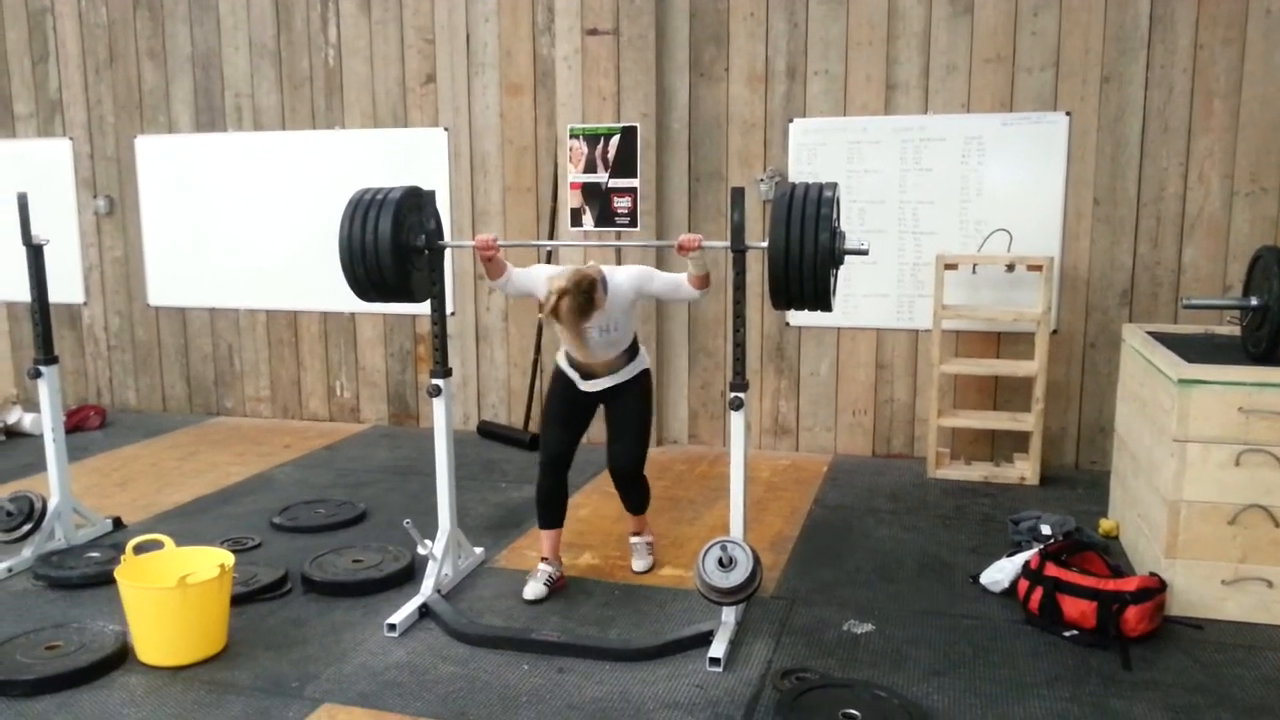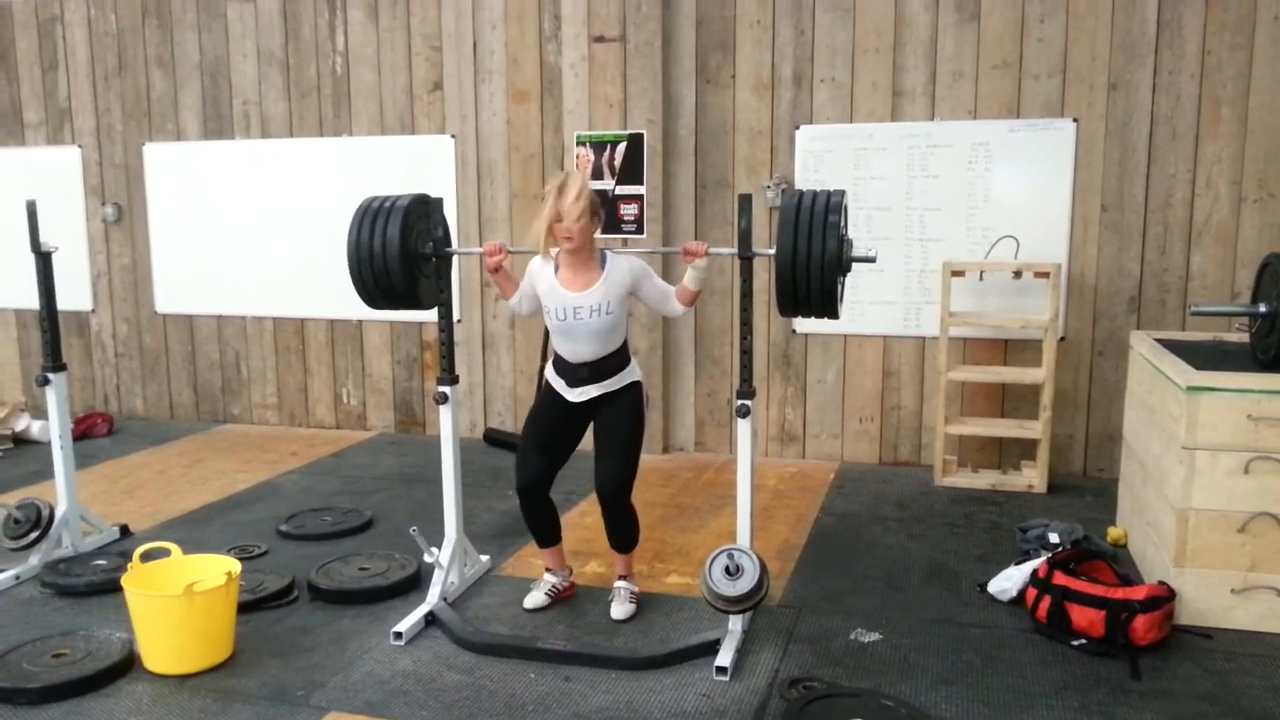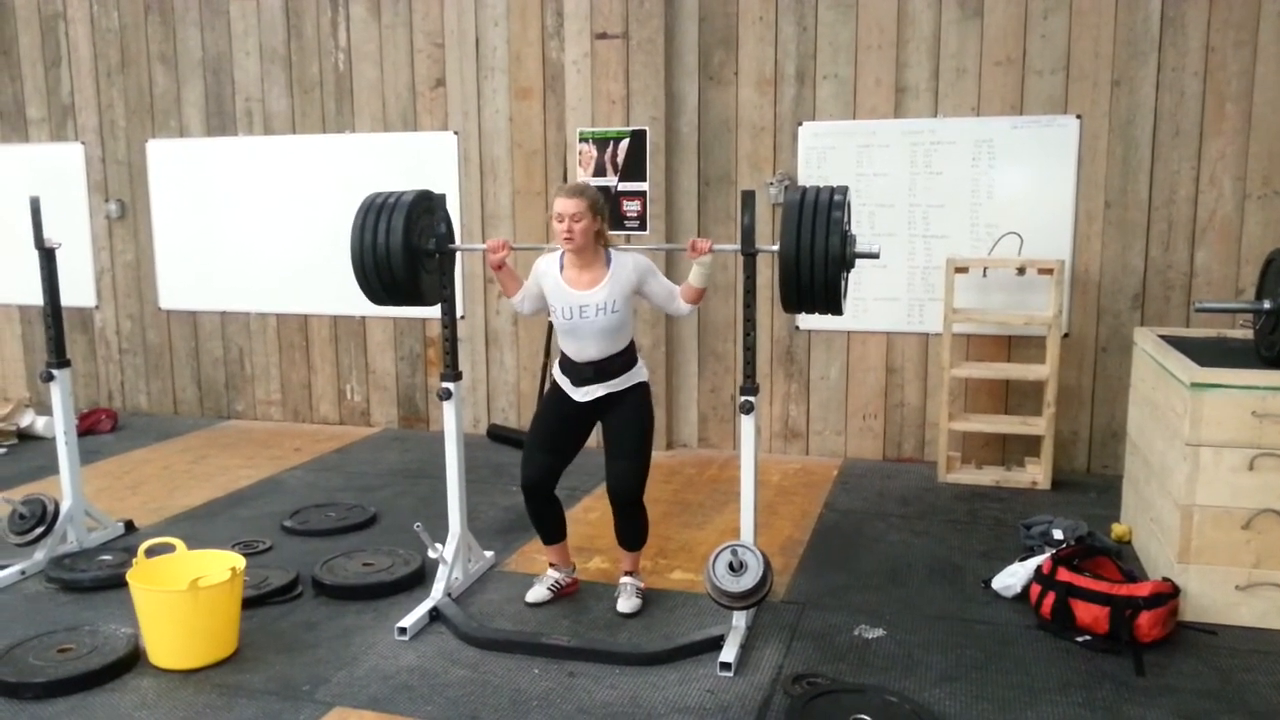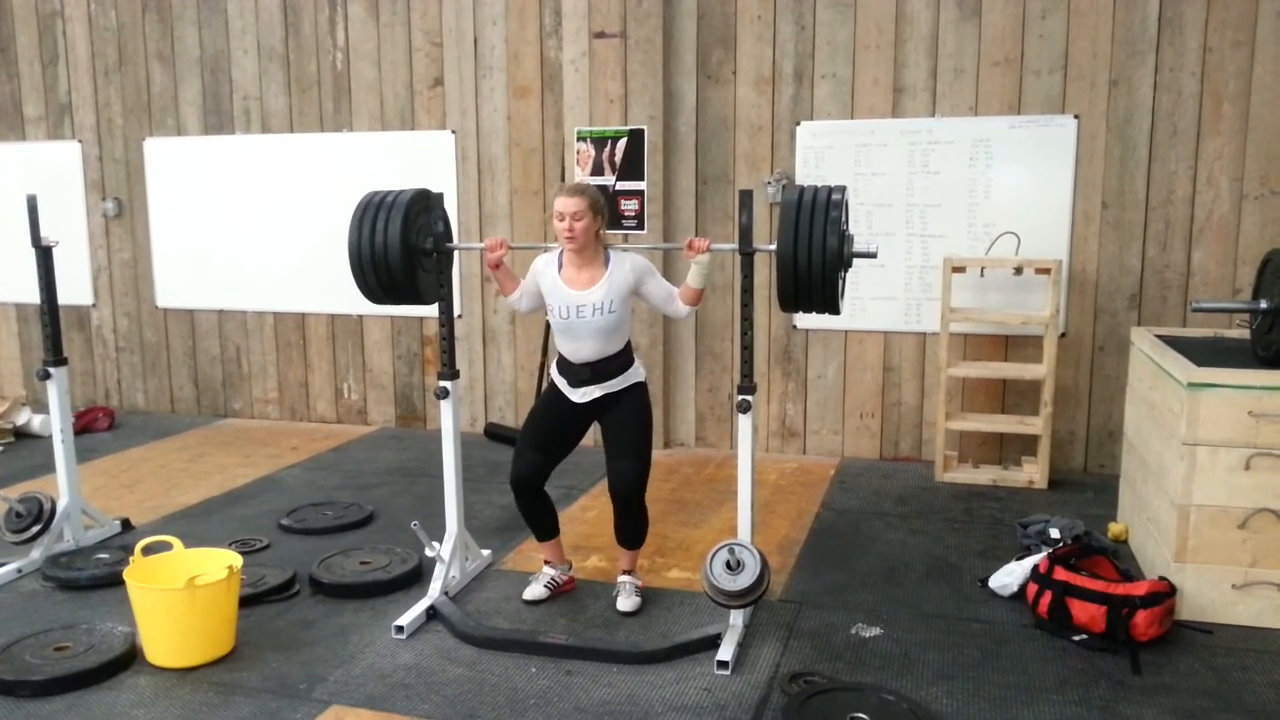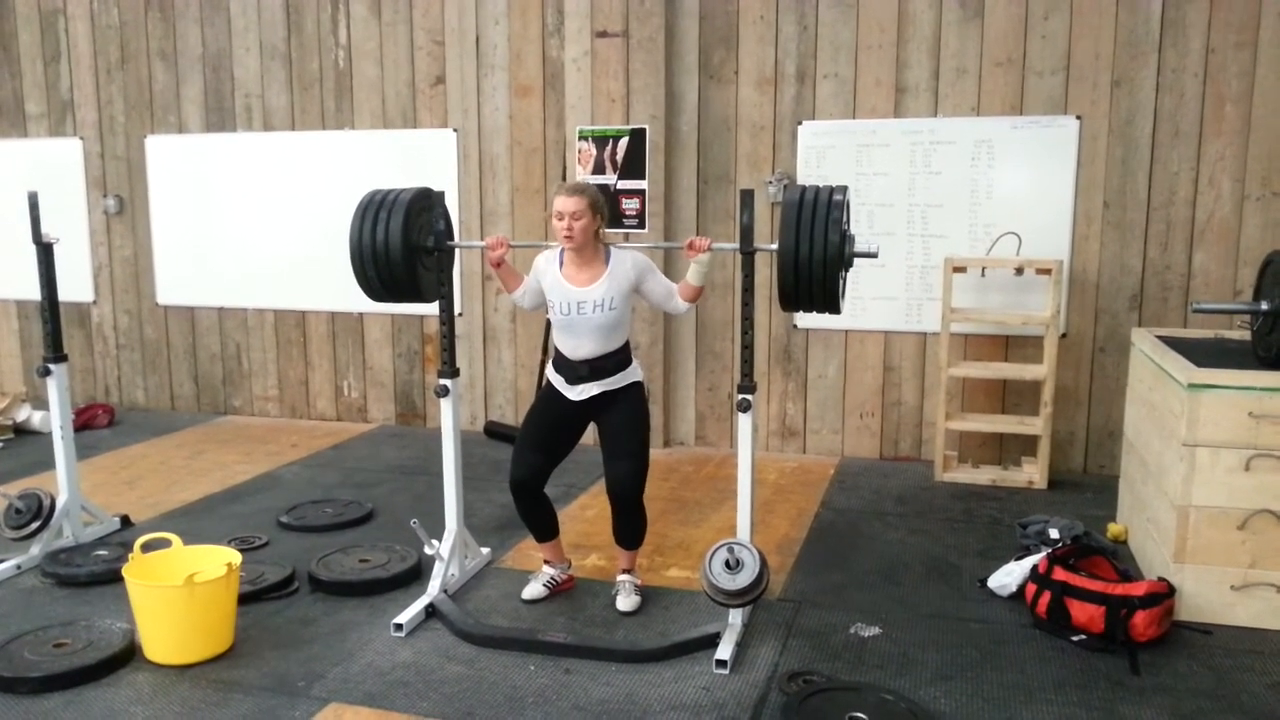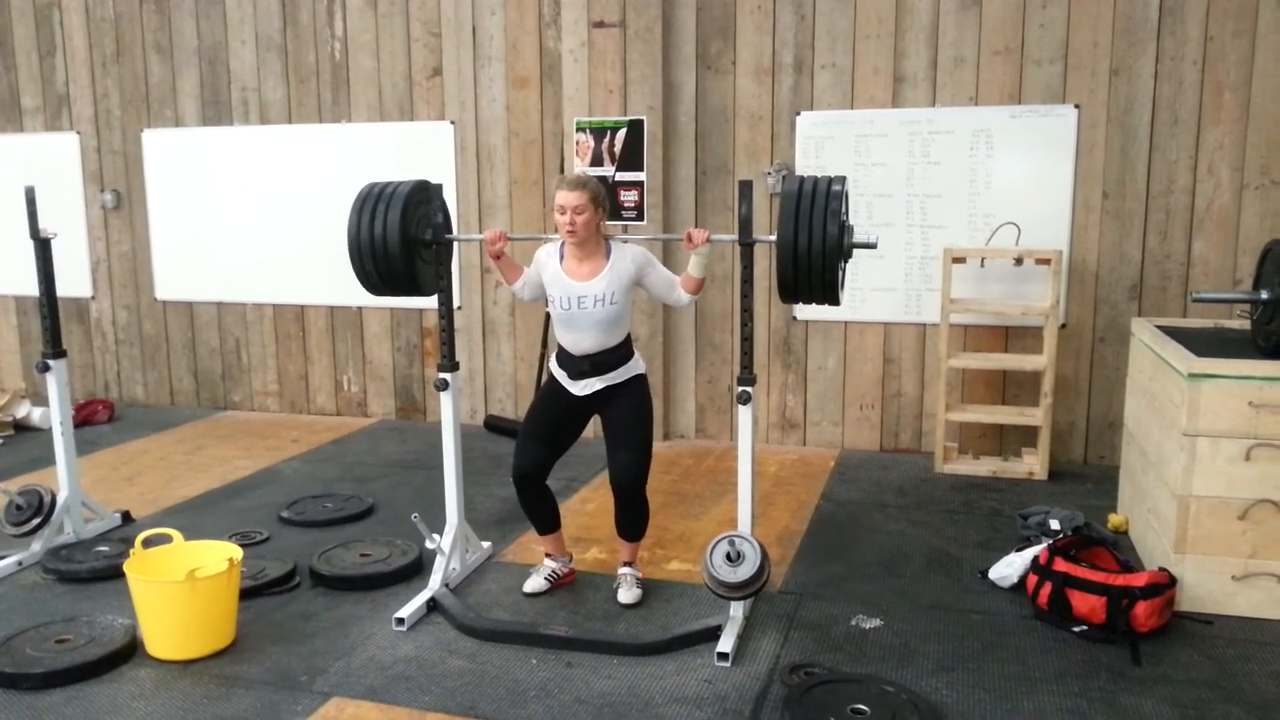
dt=0.5s
person 1, frame 1
left shoulder: (628, 281)
right shoulder: (546, 281)
left elbow: (695, 289)
right elbow: (506, 280)
left wrist: (695, 259)
right wrist: (490, 259)
left hip: (627, 379)
right hip: (572, 378)
left knee: (625, 465)
right knee: (551, 462)
left ankle: (640, 534)
right ankle: (549, 564)
person 1, frame 2
left shoulder: (625, 268)
right shoulder: (540, 269)
left elbow: (676, 305)
right elbow: (521, 305)
left wrist: (696, 270)
right wrist: (498, 271)
left hip: (616, 389)
right hip: (560, 387)
left knee: (613, 491)
right knee: (529, 484)
left ankle: (625, 581)
right ankle: (556, 575)
person 1, frame 3
left shoulder: (631, 267)
right shoulder: (546, 268)
left elbow: (681, 304)
right elbow: (525, 304)
left wrist: (700, 267)
right wrist: (500, 269)
left hip: (624, 389)
right hip: (569, 386)
left knee: (625, 491)
right knee: (534, 480)
left ankle: (630, 578)
right ankle: (560, 571)
person 1, frame 4
left shoulder: (629, 267)
right shoulder: (544, 266)
left elbow: (679, 306)
right elbow: (522, 302)
left wrist: (699, 267)
right wrist: (497, 266)
left hip: (621, 389)
right hip: (566, 386)
left knee: (627, 489)
right knee: (523, 477)
left ankle: (628, 576)
right ankle: (556, 568)
person 1, frame 5
left shoulder: (629, 264)
right shoulder: (545, 263)
left elbow: (679, 302)
right elbow: (526, 298)
left wrist: (698, 265)
right wrist: (499, 263)
left hip: (618, 388)
right hip: (562, 385)
left knee: (624, 490)
right knee: (522, 479)
left ankle: (626, 576)
right ankle: (555, 567)
person 1, frame 6
left shoulder: (630, 258)
right shoulder: (547, 257)
left elbow: (681, 295)
right elbow: (525, 290)
left wrist: (698, 257)
right wrist: (498, 256)
left hip: (621, 381)
right hip: (566, 379)
left knee: (628, 482)
right knee: (525, 471)
left ankle: (628, 569)
right ankle: (557, 561)
